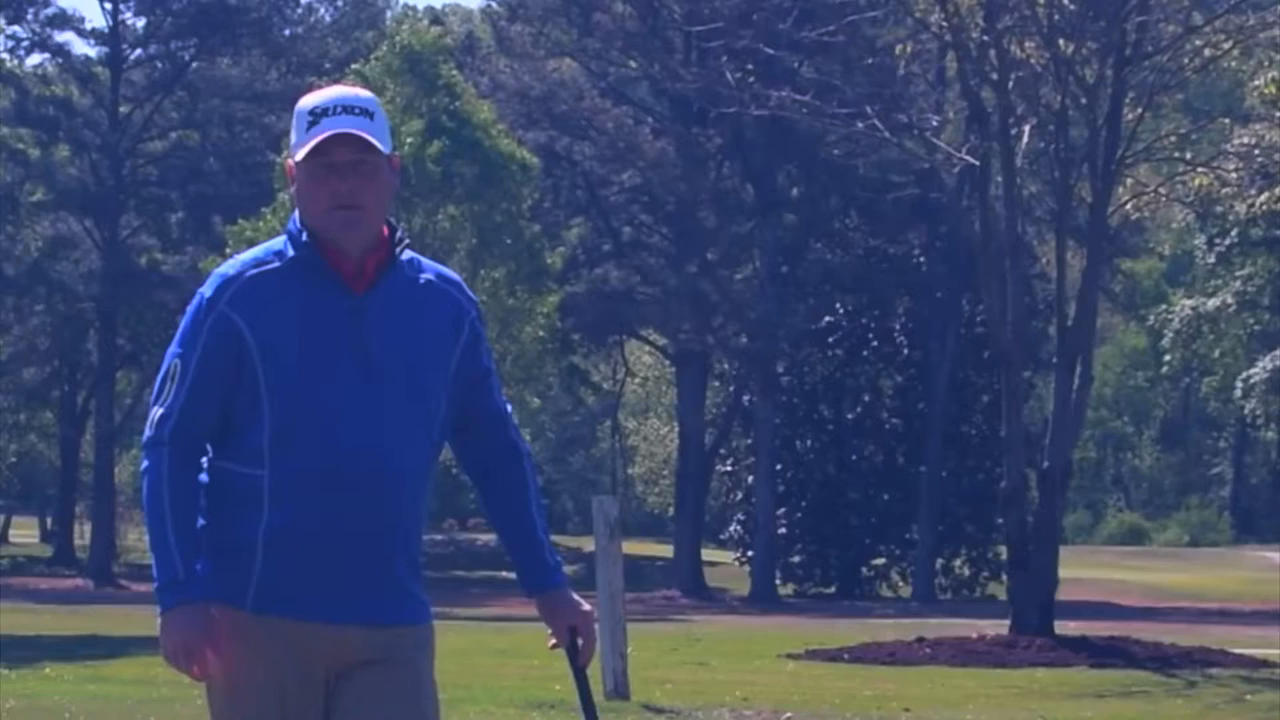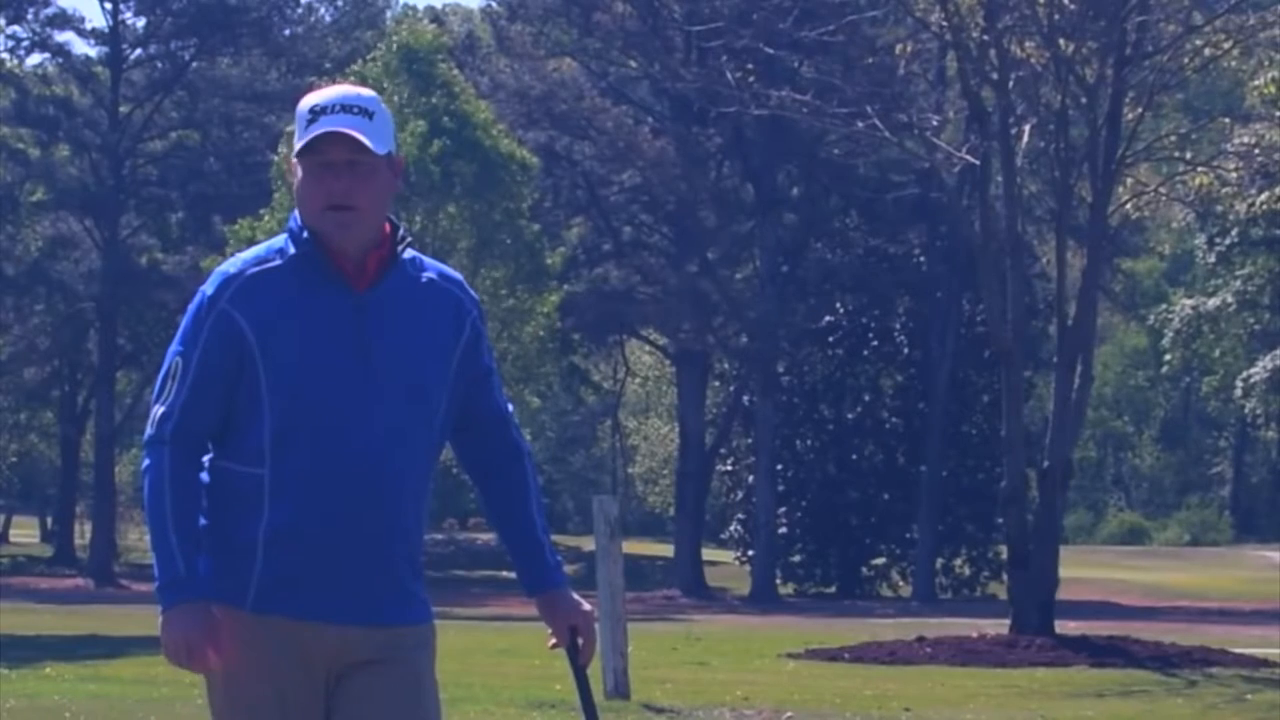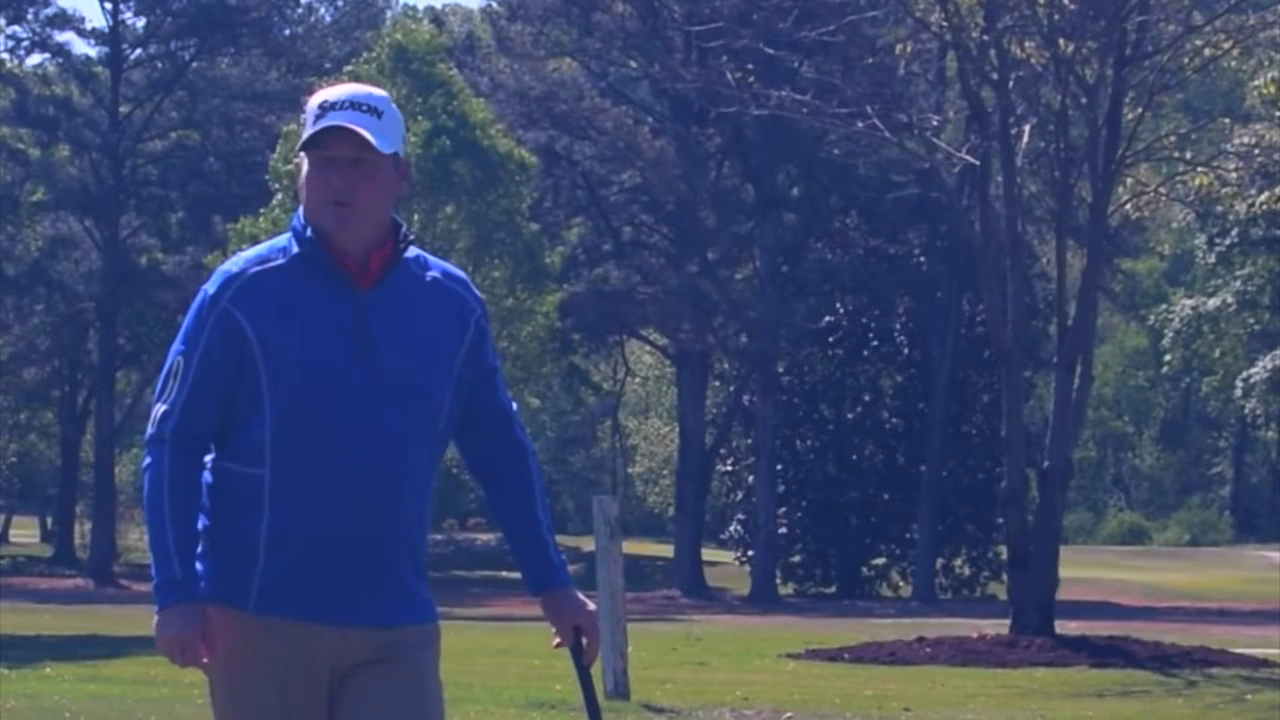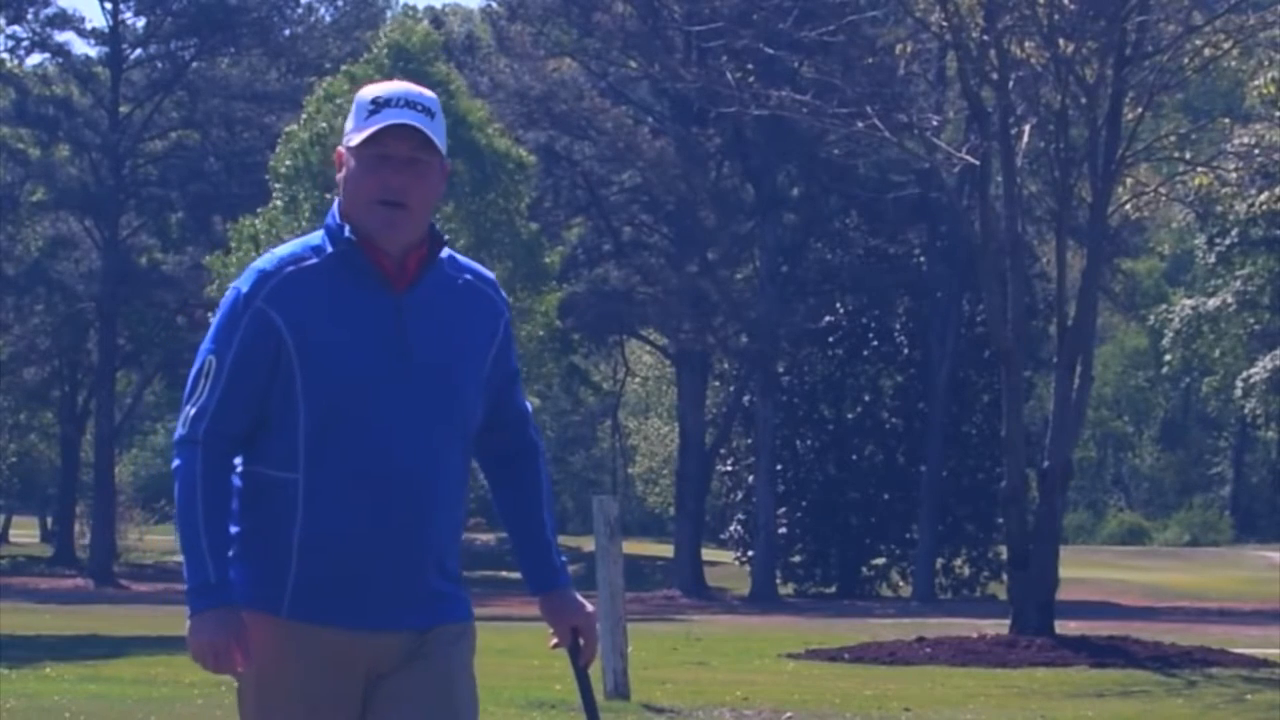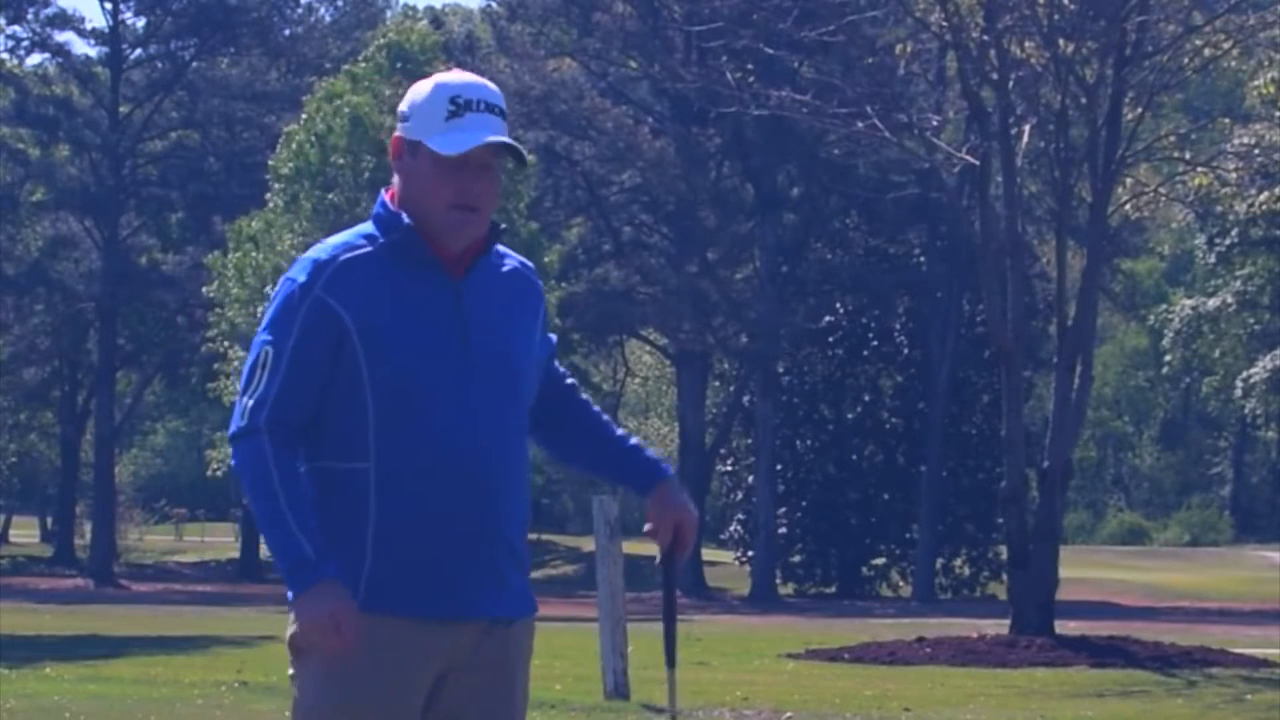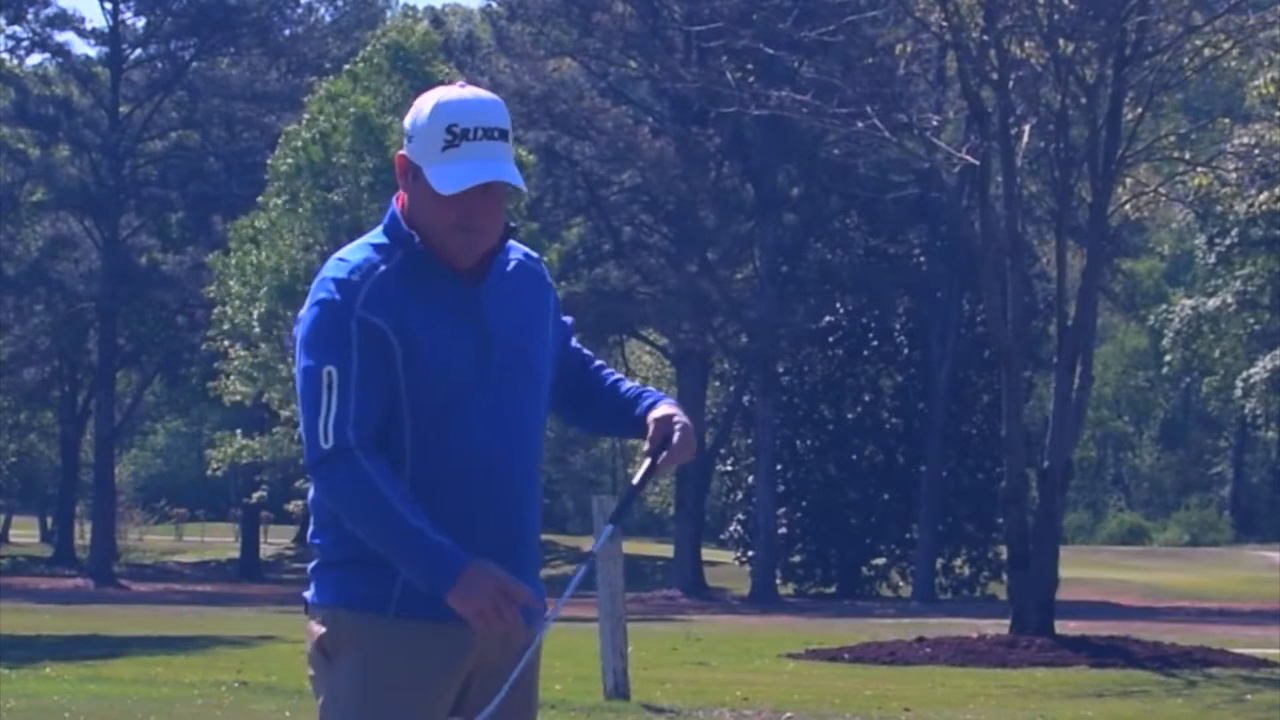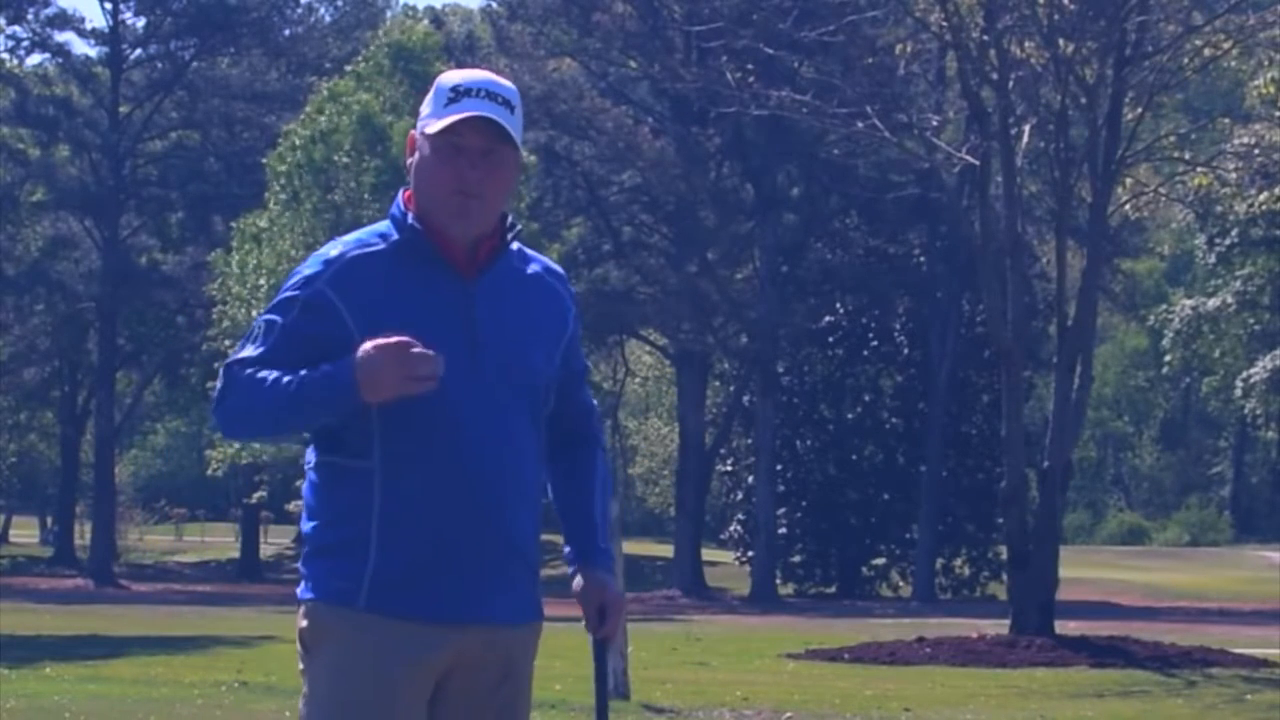
dt=0.7s
person 1, frame 1
left shoulder: (445, 303)
right shoulder: (239, 294)
left elbow: (497, 452)
right elbow: (171, 447)
left wrist: (546, 583)
right wrist: (179, 596)
left hip: (392, 626)
right hip: (259, 617)
person 1, frame 2
left shoulder: (447, 303)
right shoulder: (240, 294)
left elbow: (497, 452)
right elbow: (173, 445)
left wrist: (546, 583)
right wrist: (180, 593)
left hip: (393, 625)
right hip: (259, 617)
person 1, frame 3
left shoulder: (452, 302)
right shoulder: (243, 291)
left elbow: (503, 450)
right elbow: (173, 443)
left wrist: (551, 582)
right wrist: (176, 592)
left hip: (396, 627)
right hip: (260, 617)
person 1, frame 4
left shoulder: (479, 301)
right shoulder: (275, 289)
left elbow: (513, 450)
right elbow: (203, 445)
left wrist: (551, 582)
right wrist: (209, 596)
left hip: (432, 627)
right hip: (292, 620)
person 1, frame 5
left shoulder: (519, 287)
right shoulder: (330, 280)
left elbow: (554, 407)
right elbow: (259, 433)
left wrist: (652, 479)
right wrist: (310, 575)
left hip: (496, 616)
right hip: (363, 615)
person 1, frame 6
left shoulder: (527, 278)
right shoulder: (353, 293)
left elbow: (570, 374)
right elbow: (338, 462)
left wrist: (647, 405)
right wrist: (449, 571)
left hip: (504, 611)
right hip: (381, 616)
person 1, frame 7
left shoulder: (546, 292)
right shoulder: (341, 276)
left elbow: (576, 434)
right elbow: (237, 399)
left wrist: (592, 557)
right wrist: (347, 386)
left hip: (504, 616)
right hip: (367, 610)
